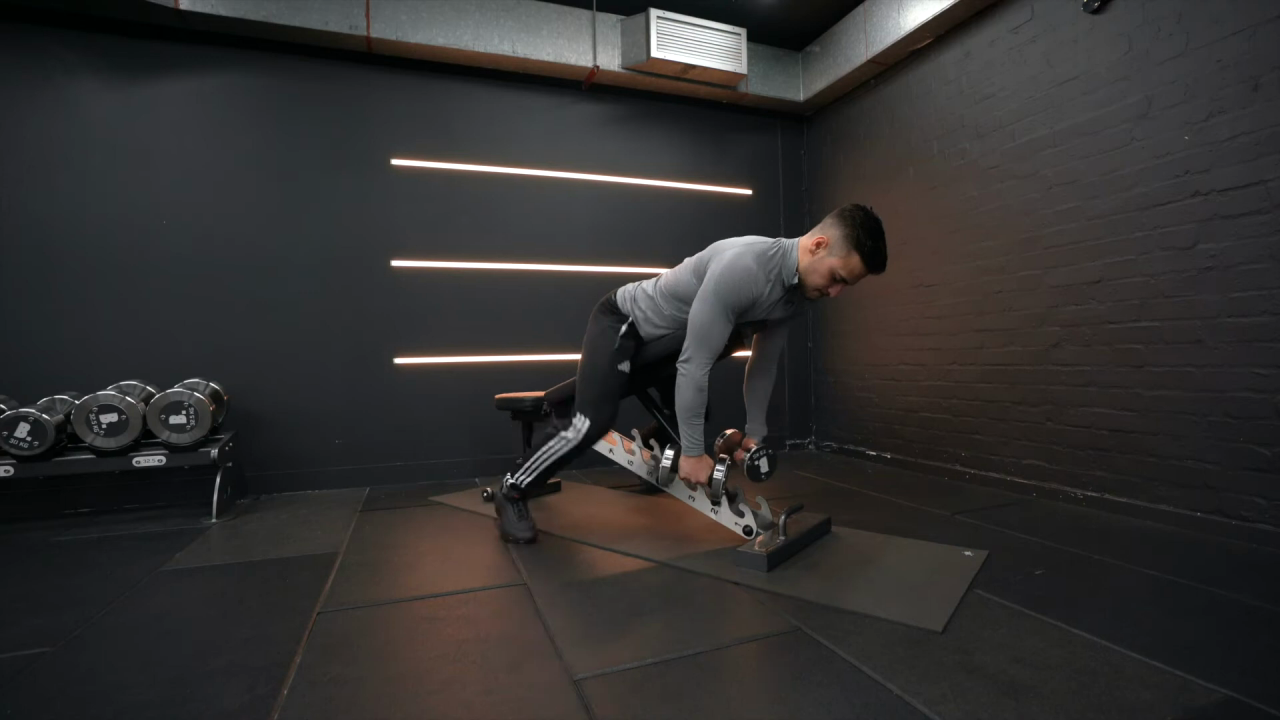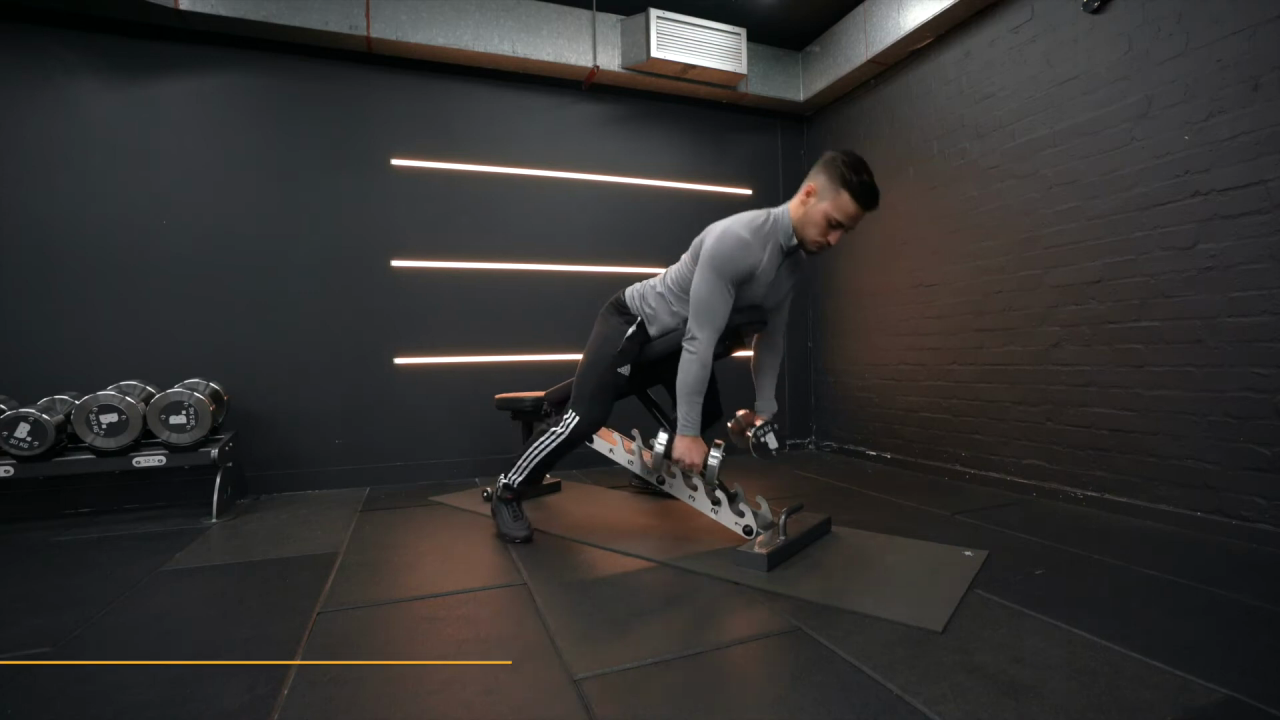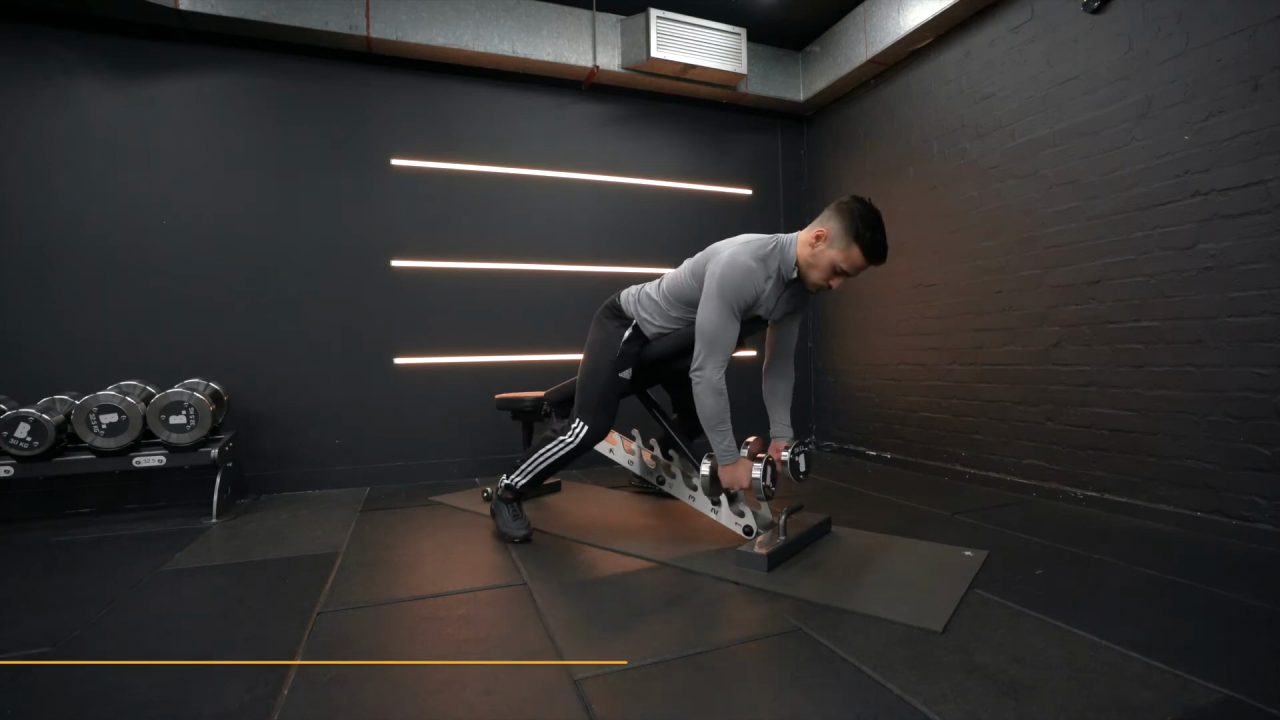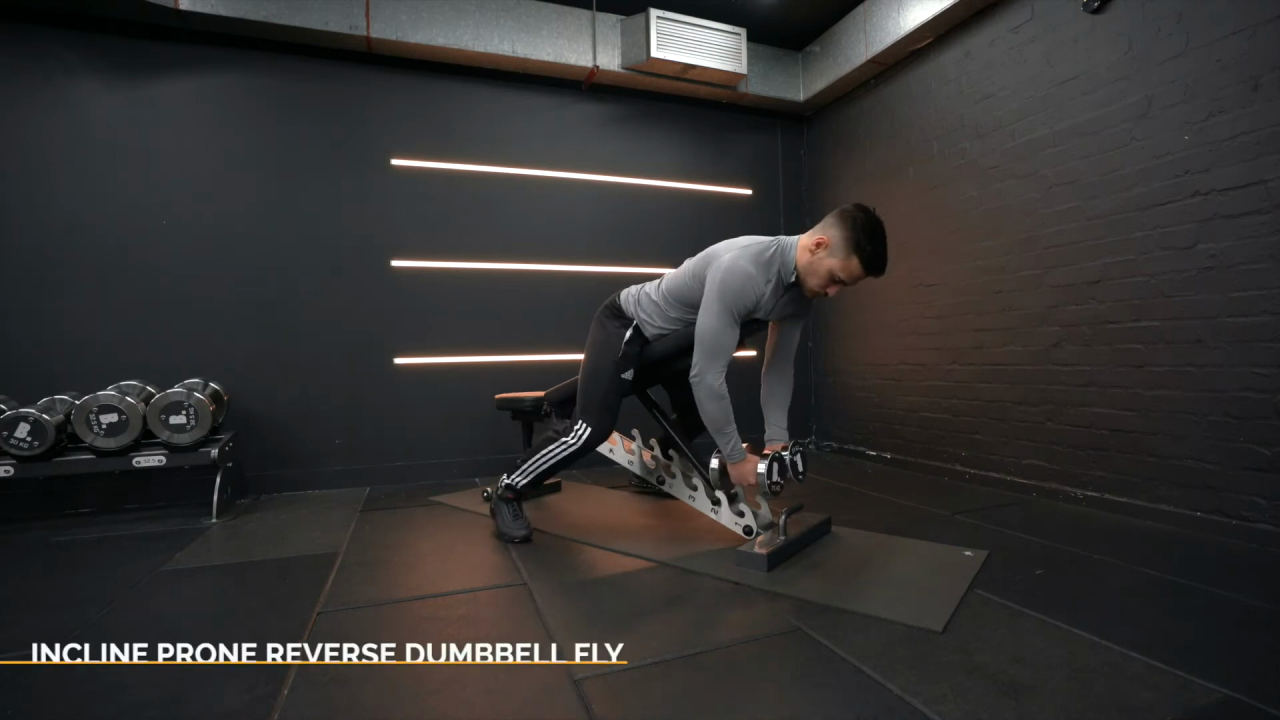
dt=0.7s
person 1, frame 1
left shoulder: (795, 292)
right shoulder: (742, 267)
left elbow: (764, 363)
right elbow: (695, 364)
left wrist: (754, 433)
right wrist: (694, 452)
left hip: (669, 333)
right hip: (624, 320)
left knee: (688, 412)
right knee: (594, 421)
right ankle: (513, 492)
person 1, frame 2
left shoulder: (794, 260)
right shoulder: (737, 240)
left elbow: (770, 337)
right elbow: (700, 343)
left wrist: (764, 409)
right wrist: (686, 433)
left hip: (671, 332)
right hip: (632, 321)
left knee: (704, 414)
right knee: (587, 417)
right ankle: (507, 492)
person 1, frame 3
left shoulder: (799, 288)
right shoulder: (740, 266)
left elbow: (779, 362)
right elbow: (708, 370)
left wrist: (781, 435)
right wrist: (728, 459)
left hip: (671, 336)
right hip: (627, 324)
left knee: (699, 415)
right knee: (590, 427)
right ankle: (508, 493)
person 1, frame 4
left shoulder: (799, 291)
right shoulder: (741, 270)
left elbow: (779, 365)
right elbow: (707, 375)
left wrist: (776, 438)
right wrist: (736, 457)
left hip: (671, 335)
right hip: (627, 323)
left knee: (700, 413)
right knee: (593, 428)
right ankle: (507, 492)
